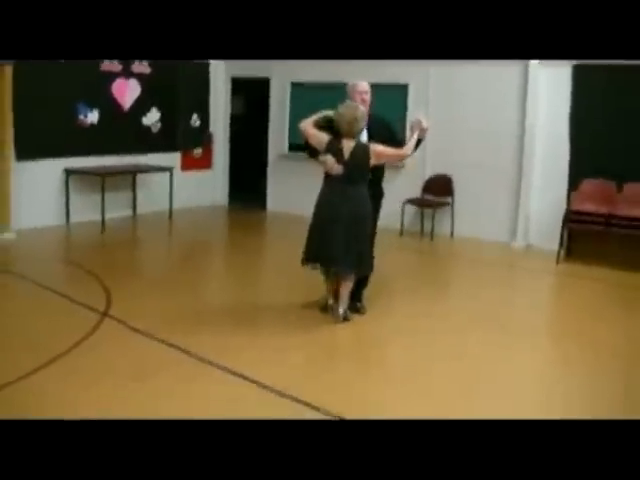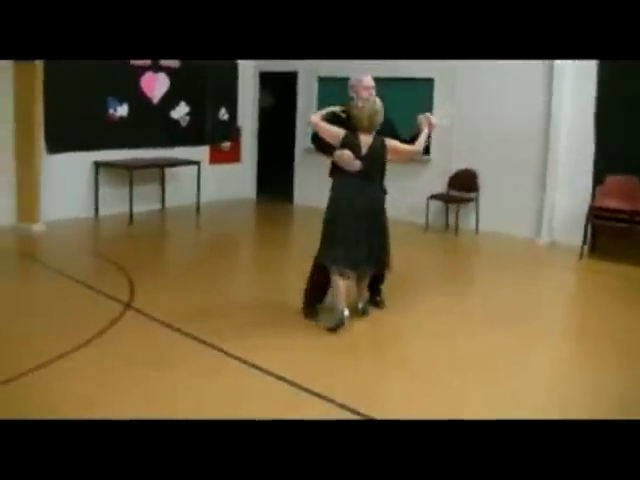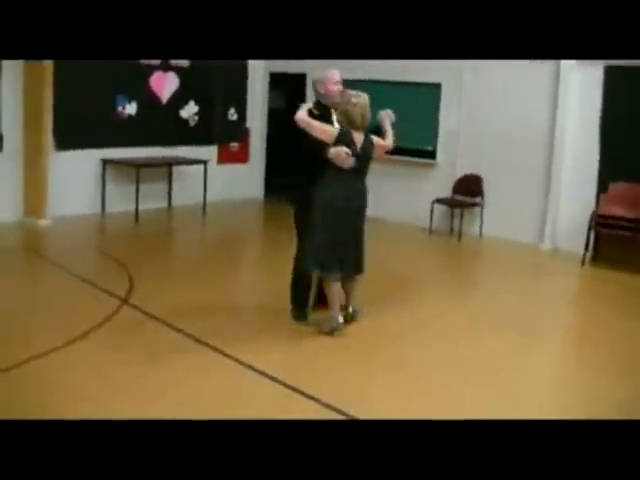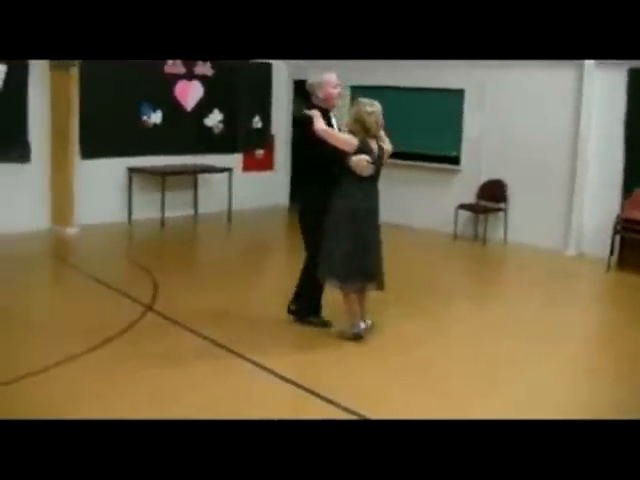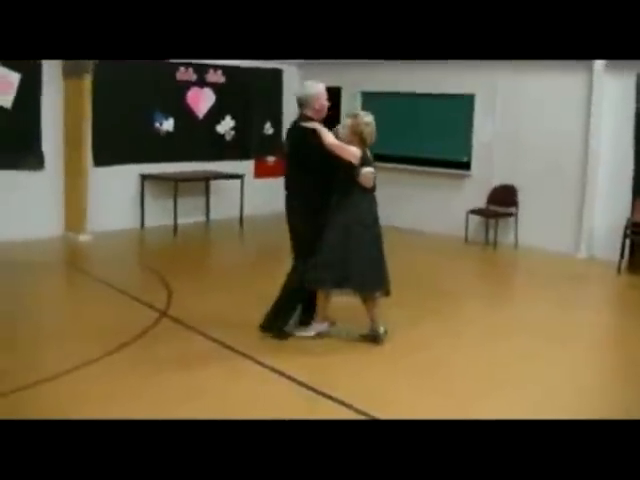
dt=0.4s
person 1, frame 1
left shoulder: (381, 125)
right shoulder: (335, 122)
left elbow: (400, 151)
right elbow: (312, 142)
left wrist: (418, 137)
right wrist: (321, 157)
left hip: (371, 193)
left ankle: (356, 296)
right ankle: (333, 290)
person 1, frame 2
left shoulder: (384, 122)
right shoulder: (340, 117)
right elbow: (318, 138)
left wrist: (422, 133)
right wrist: (335, 153)
left ankle: (374, 290)
right ankle: (312, 299)
person 1, frame 3
right shoulder: (310, 114)
right elbow: (304, 140)
right wrist: (328, 151)
right hip: (311, 192)
right knee: (308, 246)
left ankle: (320, 294)
right ankle: (299, 303)
person 1, frame 4
left shoulder: (328, 117)
right shoulder: (307, 117)
left elbow: (334, 147)
right elbow: (321, 148)
right wrist: (349, 159)
left hip: (324, 196)
right hip: (312, 197)
left knee: (319, 252)
right knee: (319, 253)
left ankle: (300, 305)
right ankle: (306, 309)
person 1, frame 5
left shoulder: (300, 129)
right shoulder: (308, 133)
right elbow: (330, 160)
right wrist: (357, 171)
left hip: (304, 204)
right hip: (306, 207)
left knee: (313, 260)
right knee: (305, 263)
left ankle: (308, 314)
right ankle: (275, 321)
person 2, frame 1
left shoulder: (328, 144)
right shoulder: (370, 151)
left elbow: (304, 126)
right elbow: (404, 153)
left wrist: (323, 114)
right wrist: (416, 134)
left hip: (330, 204)
right hip: (357, 206)
left knee: (327, 251)
right knee: (350, 256)
left ankle: (330, 298)
right ankle: (342, 306)
person 2, frame 2
left shoulder: (344, 138)
right shoulder: (386, 145)
left elbow: (314, 120)
right elbow: (416, 150)
left wrist: (330, 110)
right wrist: (425, 129)
left hip: (343, 202)
right hip: (371, 203)
left knee: (338, 255)
right knee: (365, 253)
left ankle: (341, 309)
right ankle: (362, 302)
person 2, frame 3
left shoulder: (336, 134)
right shoulder: (370, 141)
left elbow: (300, 119)
right elbow: (389, 144)
left wrist: (306, 107)
right wrist: (387, 124)
left hip: (331, 201)
right hip: (356, 202)
left knee: (329, 257)
right knee: (349, 255)
left ankle: (335, 316)
right ankle: (348, 307)
person 2, frame 4
left shoulder: (353, 143)
right shoulder: (379, 147)
left elbow: (321, 129)
right elbow: (388, 148)
left wrist: (316, 114)
right wrist: (379, 130)
left hip: (347, 210)
right hip: (368, 210)
left knee: (342, 266)
right knee: (360, 265)
left ankle: (357, 323)
right ankle: (361, 319)
person 2, frame 5
left shoulder: (355, 153)
right shoulder: (364, 155)
left elbow: (332, 143)
left wrist: (319, 127)
left hip: (352, 221)
right hip: (355, 219)
right knee: (357, 273)
